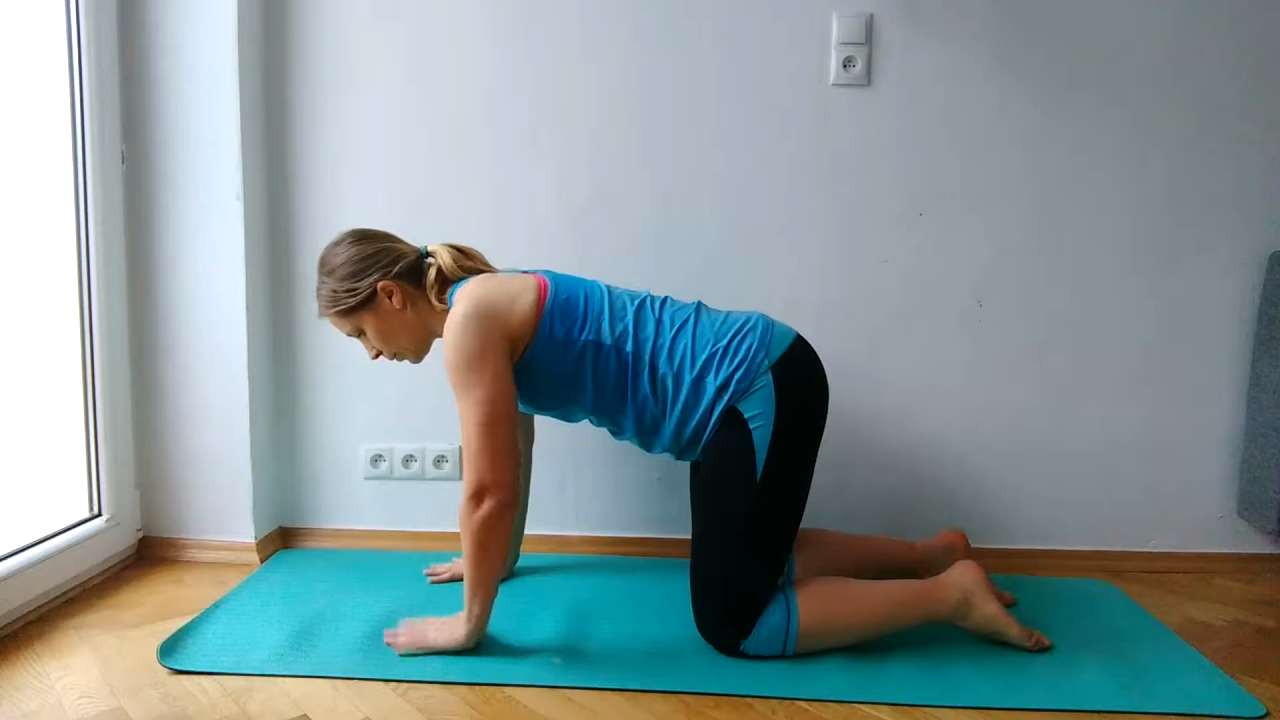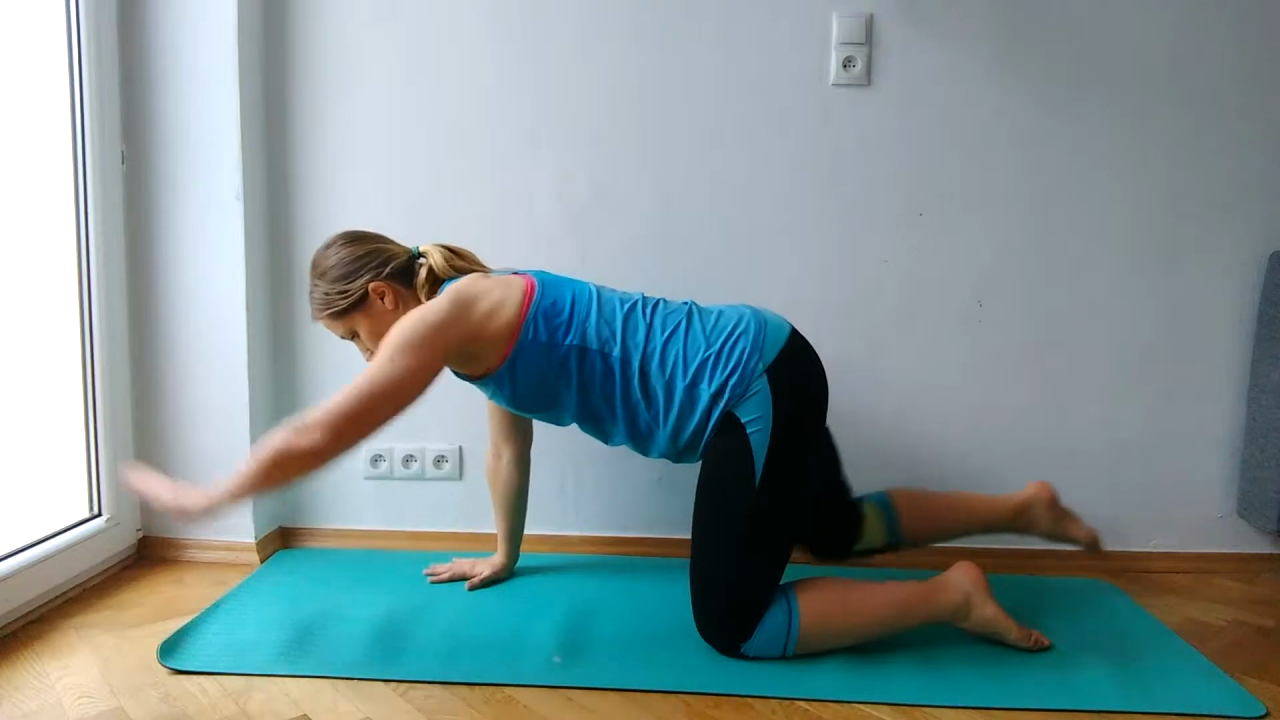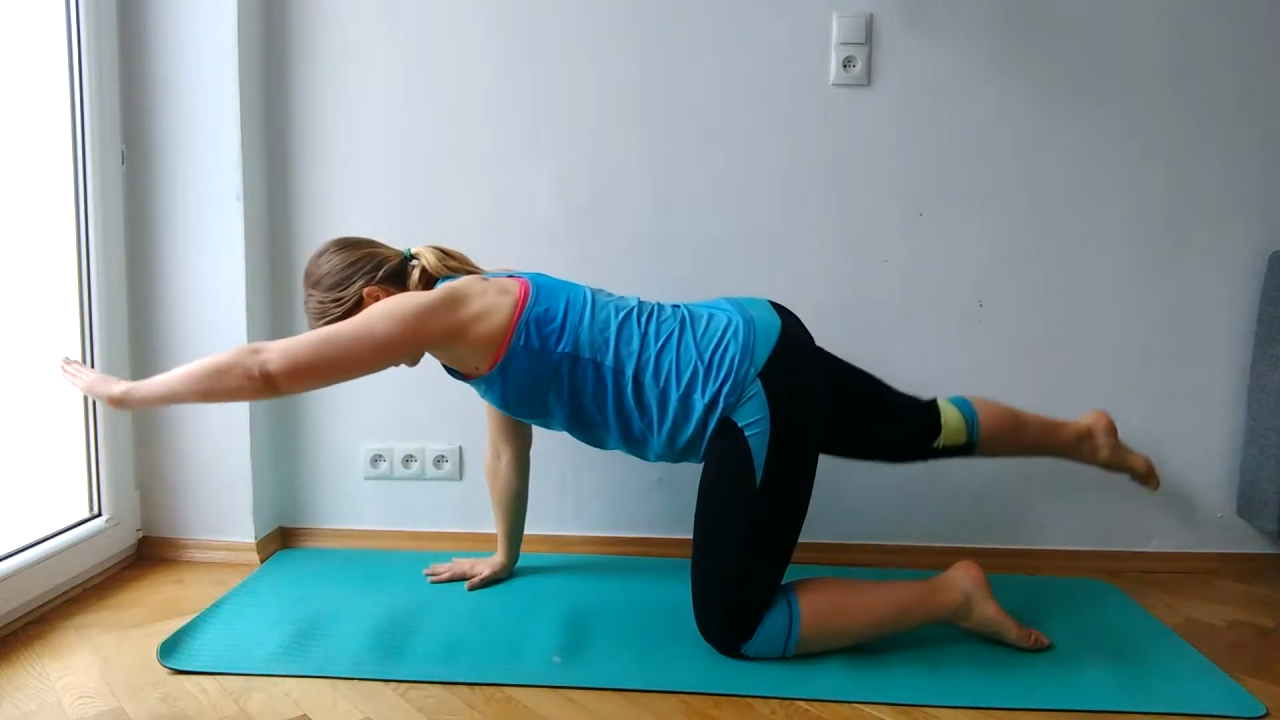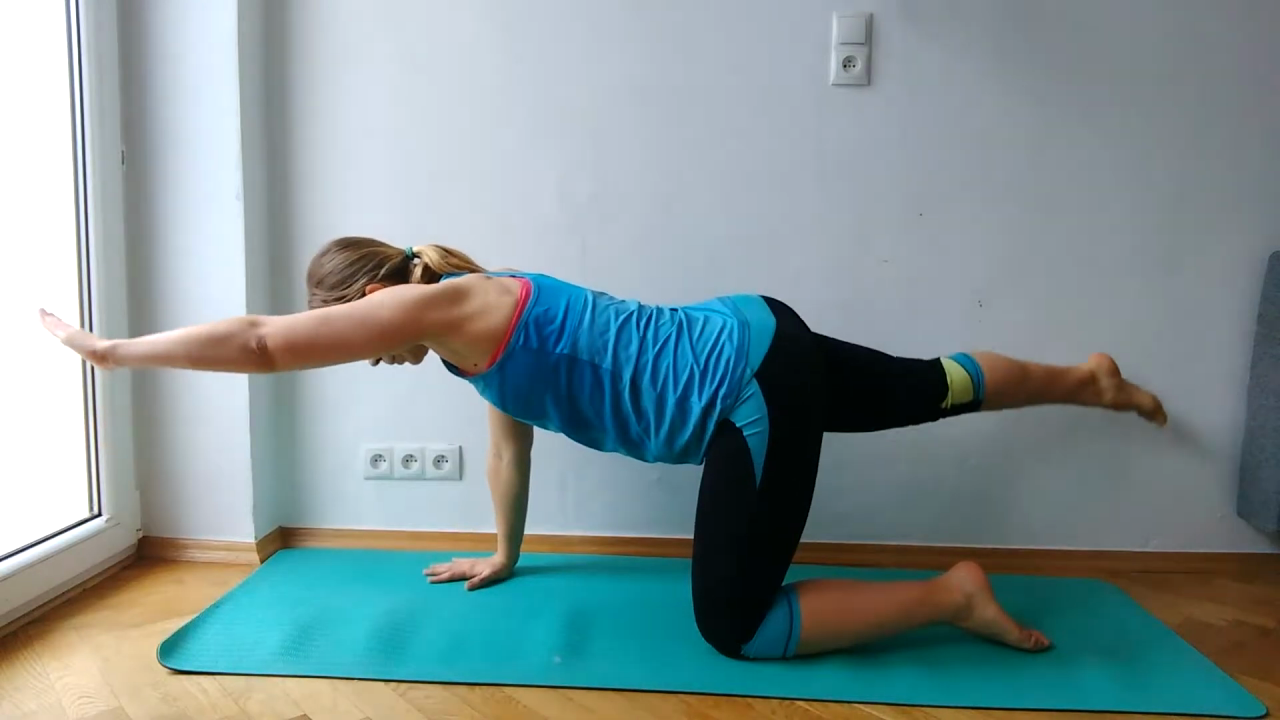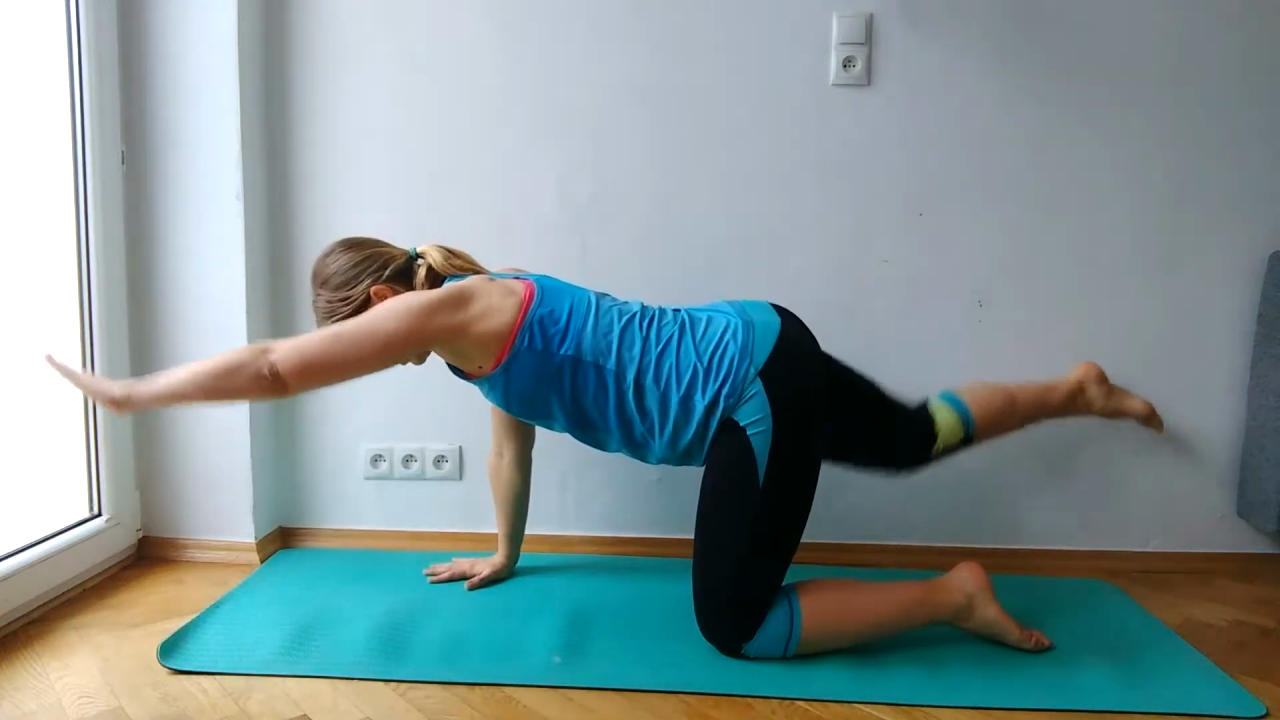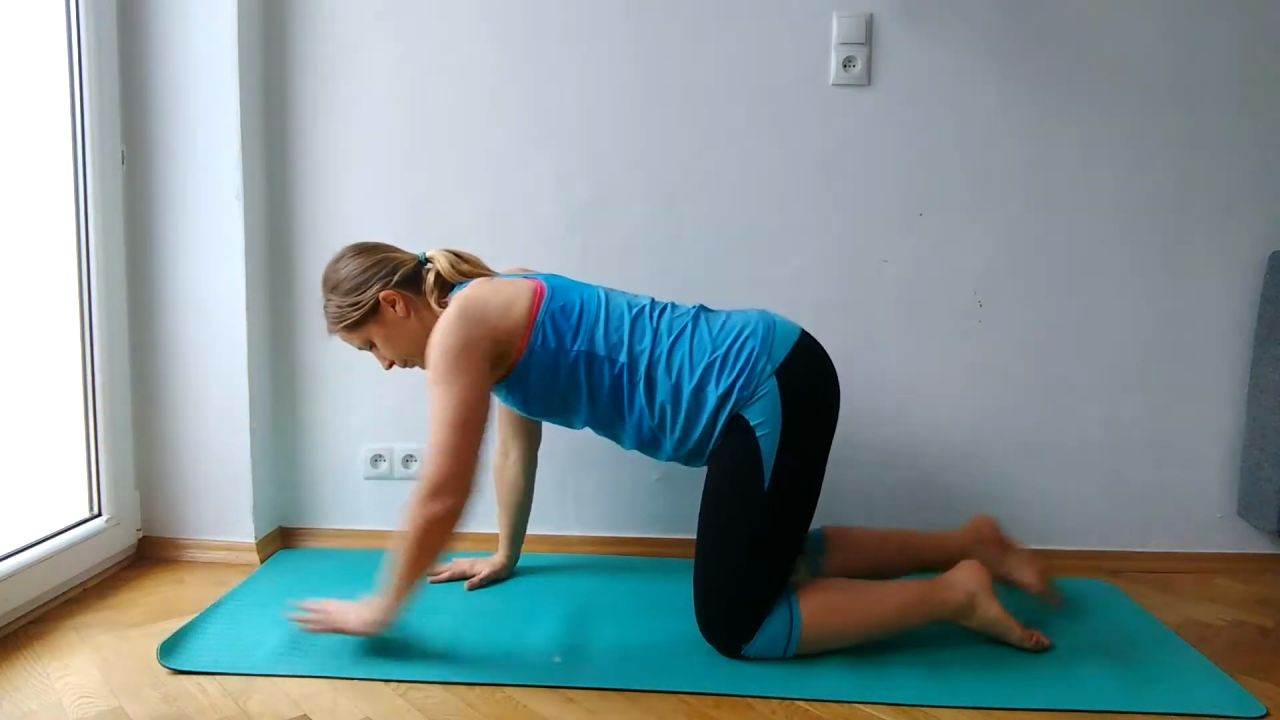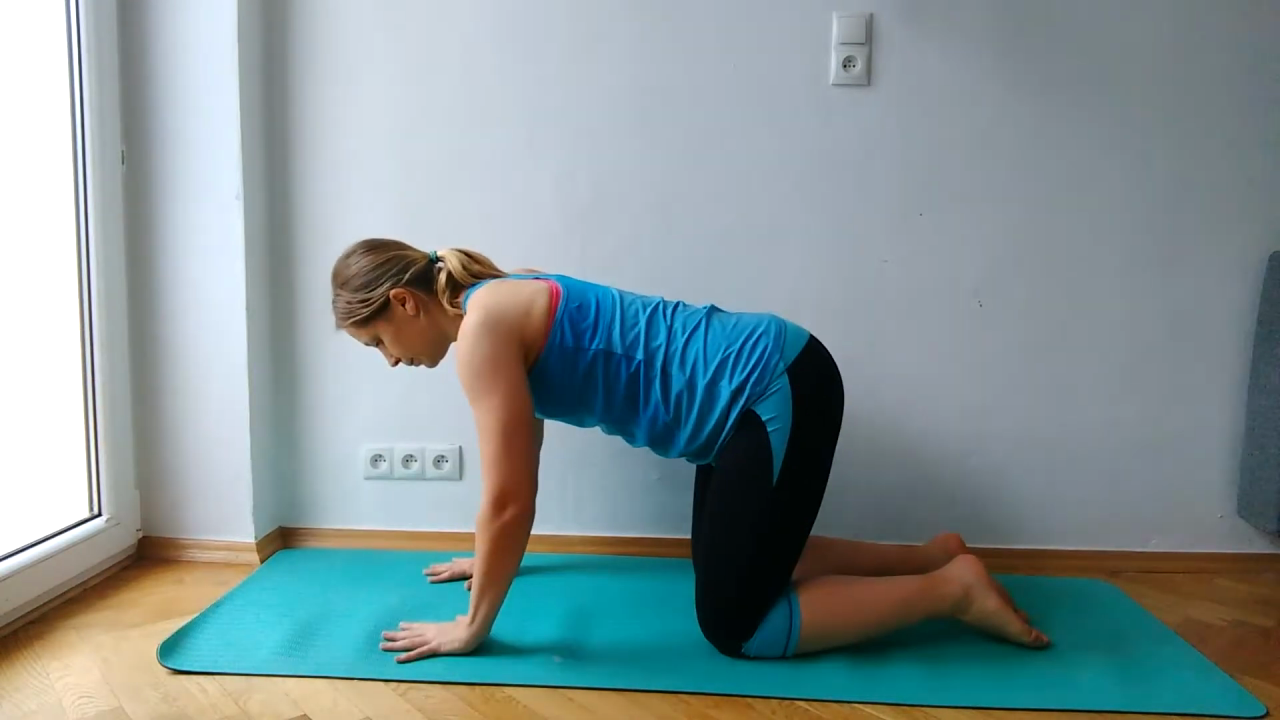
dt=0.4s
person 1, frame 1
left shoulder: (470, 320)
right shoulder: (488, 309)
left elbow: (484, 488)
right elbow: (513, 443)
left wrist: (467, 623)
right wrist: (497, 557)
left hip: (760, 387)
right hip: (753, 383)
left knee: (731, 621)
right knee: (751, 556)
left ankle: (952, 594)
right ankle: (931, 552)
person 1, frame 2
left shoulder: (450, 315)
right shoulder: (481, 314)
left elbow: (319, 434)
right elbow: (508, 442)
left wrist: (202, 494)
right wrist: (502, 555)
left hip: (750, 388)
right hip: (755, 365)
left knee: (733, 623)
right knee: (840, 532)
left ankle: (948, 595)
right ankle: (1029, 508)
person 1, frame 3
left shoulder: (441, 313)
right shoulder: (477, 312)
left elbow: (268, 368)
right elbow: (508, 440)
left wrist: (128, 390)
right wrist: (502, 554)
left hip: (751, 387)
right hip: (757, 353)
left knee: (733, 624)
right knee: (917, 428)
left ankle: (951, 596)
right ankle: (1087, 437)
person 1, frame 4
left shoulder: (447, 308)
right shoulder: (478, 319)
left elbow: (264, 342)
right elbow: (510, 438)
left wrist: (113, 350)
right wrist: (502, 554)
left hip: (750, 384)
right hip: (755, 351)
left knee: (733, 623)
right knee: (929, 389)
left ankle: (952, 595)
right ankle: (1093, 380)
person 1, frame 5
left shoulder: (443, 312)
right shoulder: (481, 309)
left elbow: (275, 368)
right elbow: (512, 440)
left wrist: (129, 392)
right wrist: (501, 556)
left hip: (752, 390)
right hip: (757, 361)
left knee: (735, 624)
right knee: (906, 433)
left ankle: (952, 595)
right ankle: (1075, 392)
person 1, frame 6
left shoulder: (462, 325)
right shoulder: (492, 304)
left elbow: (442, 490)
right elbow: (519, 439)
left wrist: (385, 606)
right wrist: (504, 553)
left hip: (767, 389)
right hip: (760, 380)
left knee: (734, 623)
right knee: (768, 560)
left ankle: (956, 593)
right ankle: (965, 544)
person 1, frame 7
left shoulder: (481, 327)
right shoulder: (502, 305)
left elbow: (508, 498)
right elbow: (523, 452)
left wrist: (473, 626)
right wrist: (493, 558)
left hip: (776, 391)
right hip: (756, 387)
left knee: (733, 623)
right knee: (738, 565)
left ankle: (953, 589)
right ankle: (929, 557)
